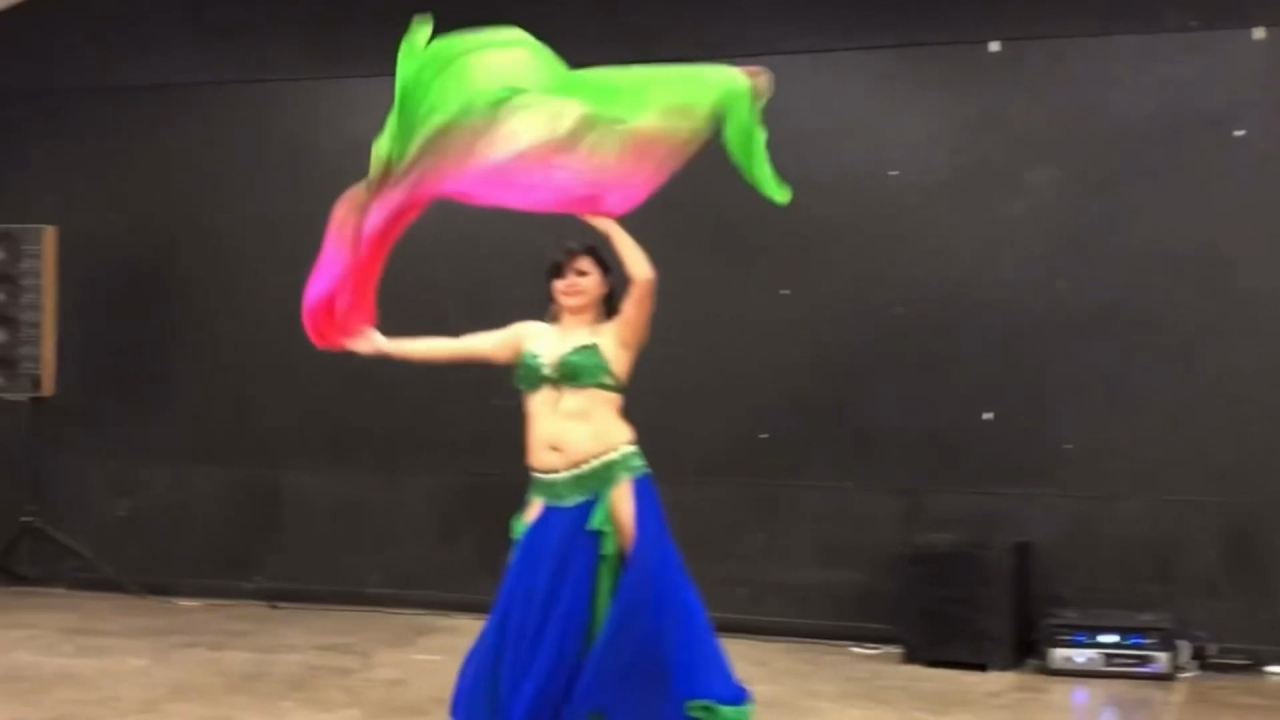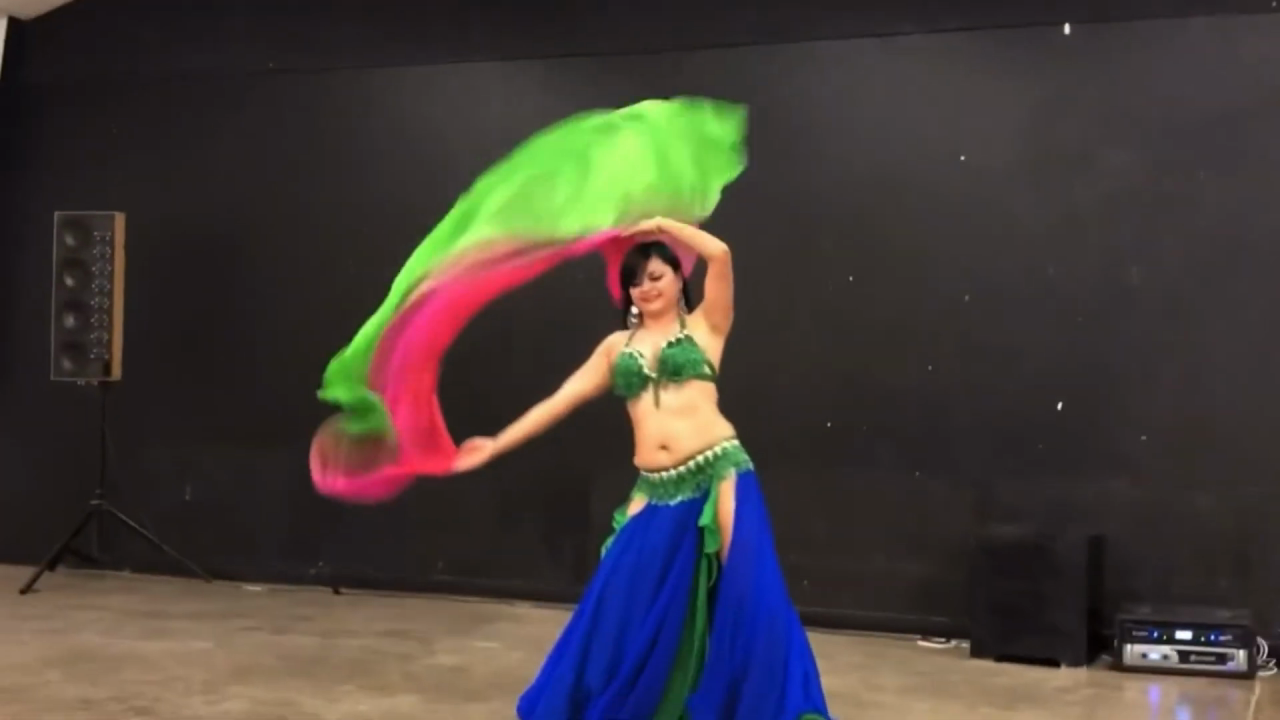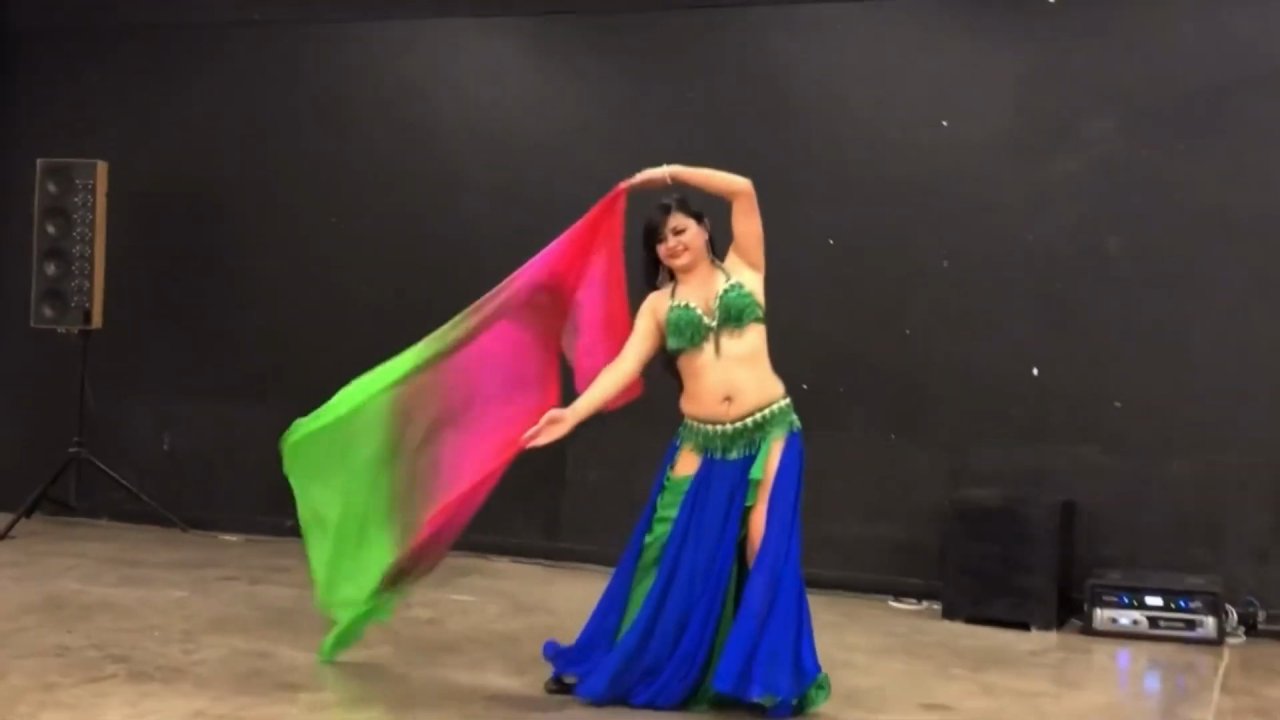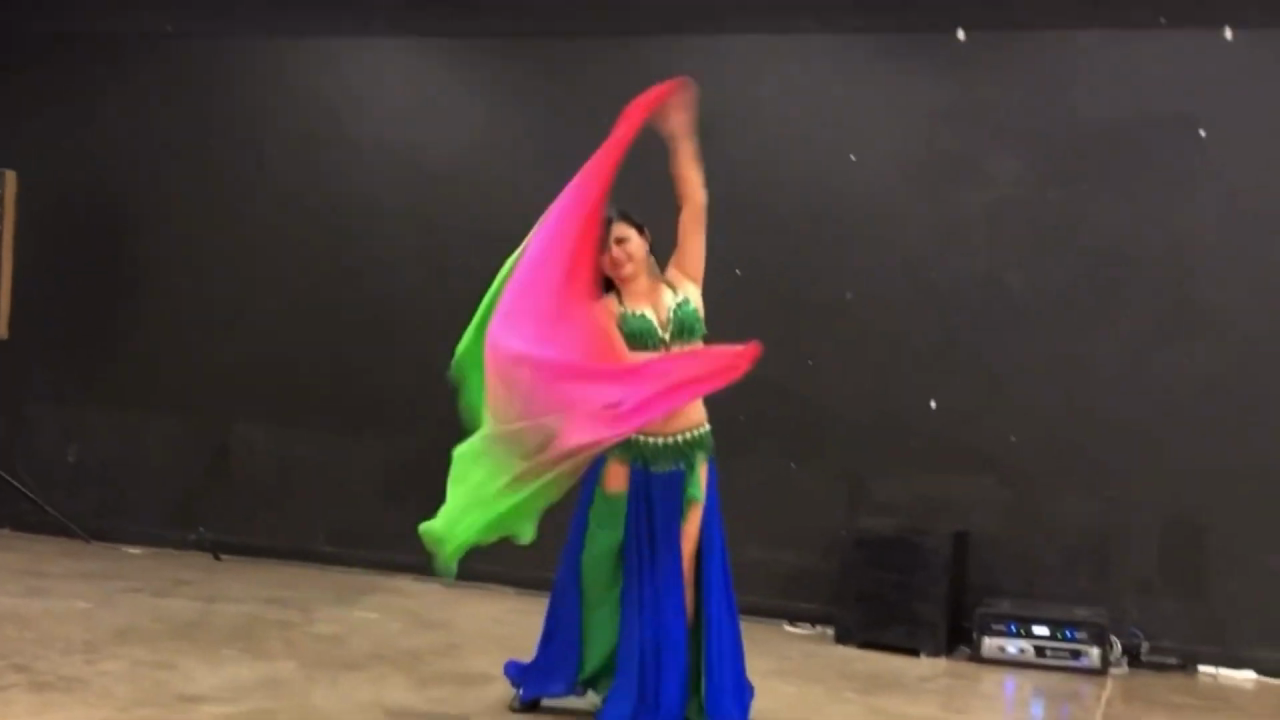
dt=0.4s
person 1, frame 1
left shoulder: (617, 337)
right shoulder: (529, 335)
left elbow: (645, 279)
right elbow: (457, 346)
left wrist: (607, 226)
right wrist: (386, 345)
left hip: (613, 476)
right hip: (551, 490)
left knee: (649, 587)
right knee: (533, 599)
person 1, frame 2
left shoulder: (705, 327)
right shoulder: (618, 345)
left elbow: (720, 255)
right elbow: (561, 400)
left wrist: (662, 227)
right wrist: (497, 444)
left hip: (718, 473)
right hip: (654, 489)
left knee: (748, 590)
right knee: (619, 596)
person 1, frame 3
left shoulder: (743, 269)
right shoulder: (658, 304)
left elbow: (742, 189)
right elbow: (623, 366)
left wrist: (671, 173)
right wrist: (572, 413)
left hip: (768, 429)
right hip: (701, 441)
left knee: (763, 551)
right knee: (672, 551)
left ankle: (764, 674)
right ankle: (609, 665)
person 1, frame 4
left shoulder: (685, 282)
right shoulder: (604, 311)
left elbow: (694, 203)
right elbow: (620, 362)
left wrist: (680, 133)
left hip: (689, 450)
right hip: (629, 452)
left knee: (681, 570)
right knee: (609, 562)
